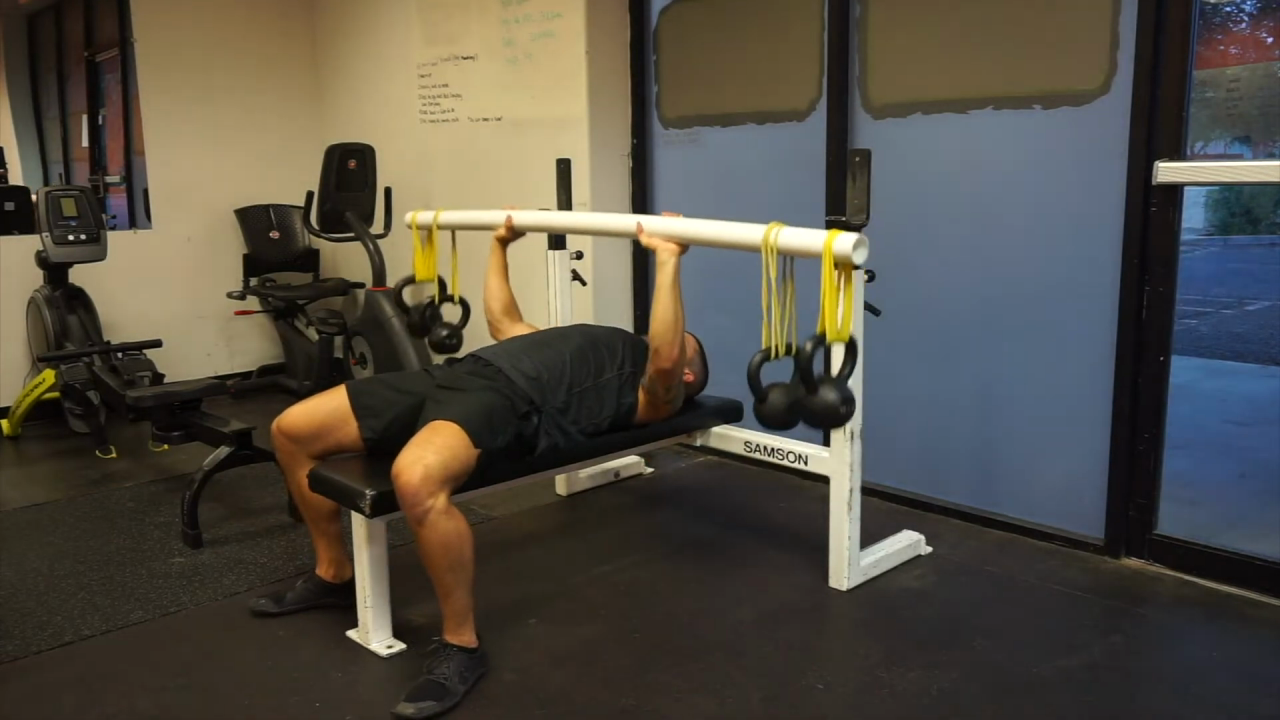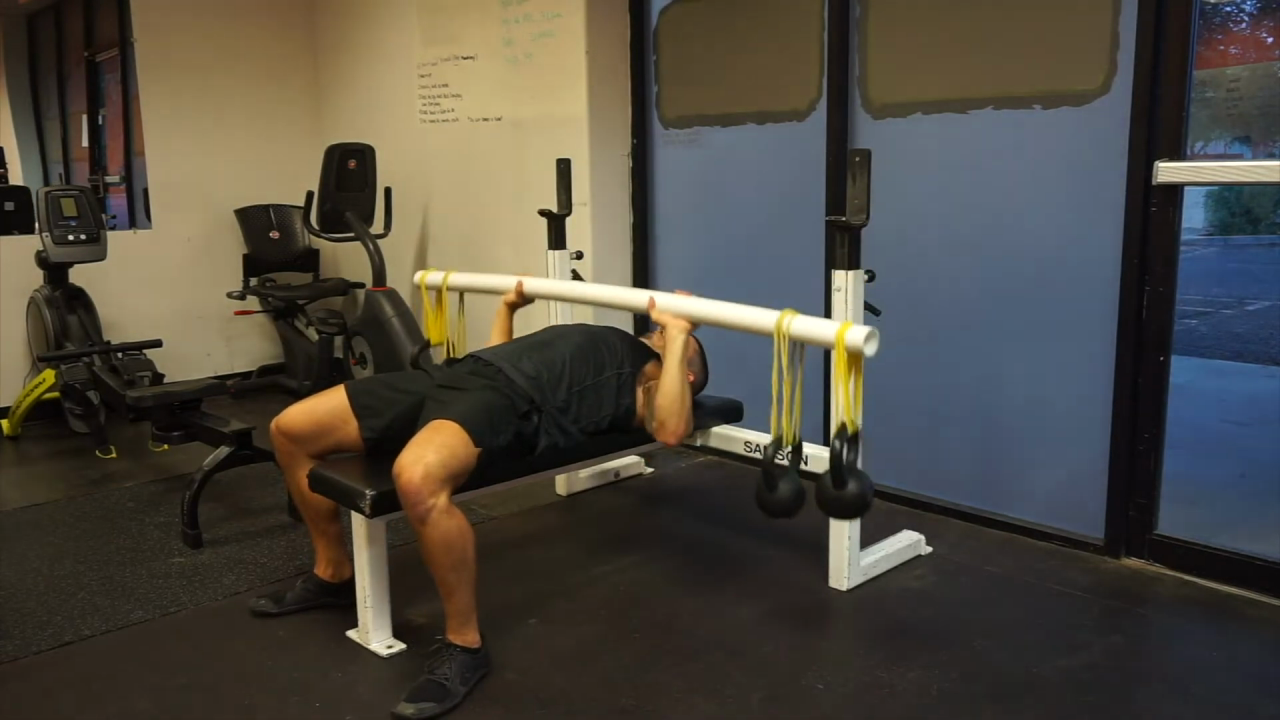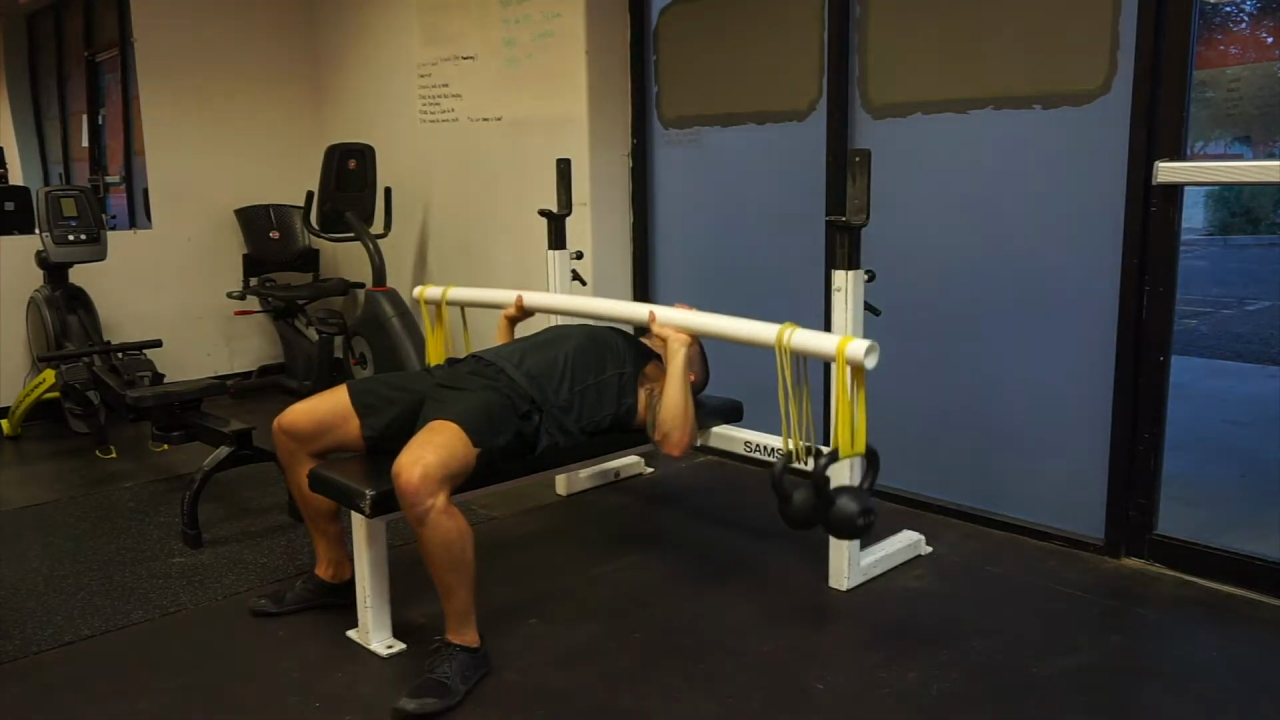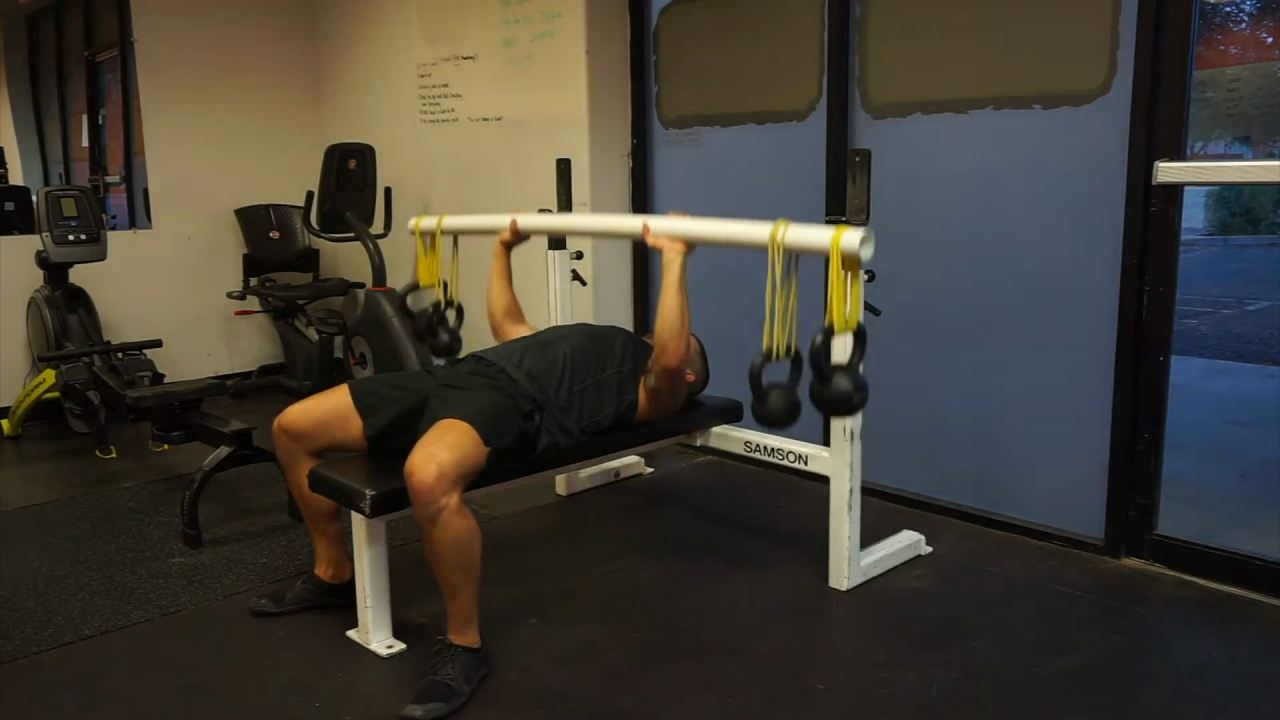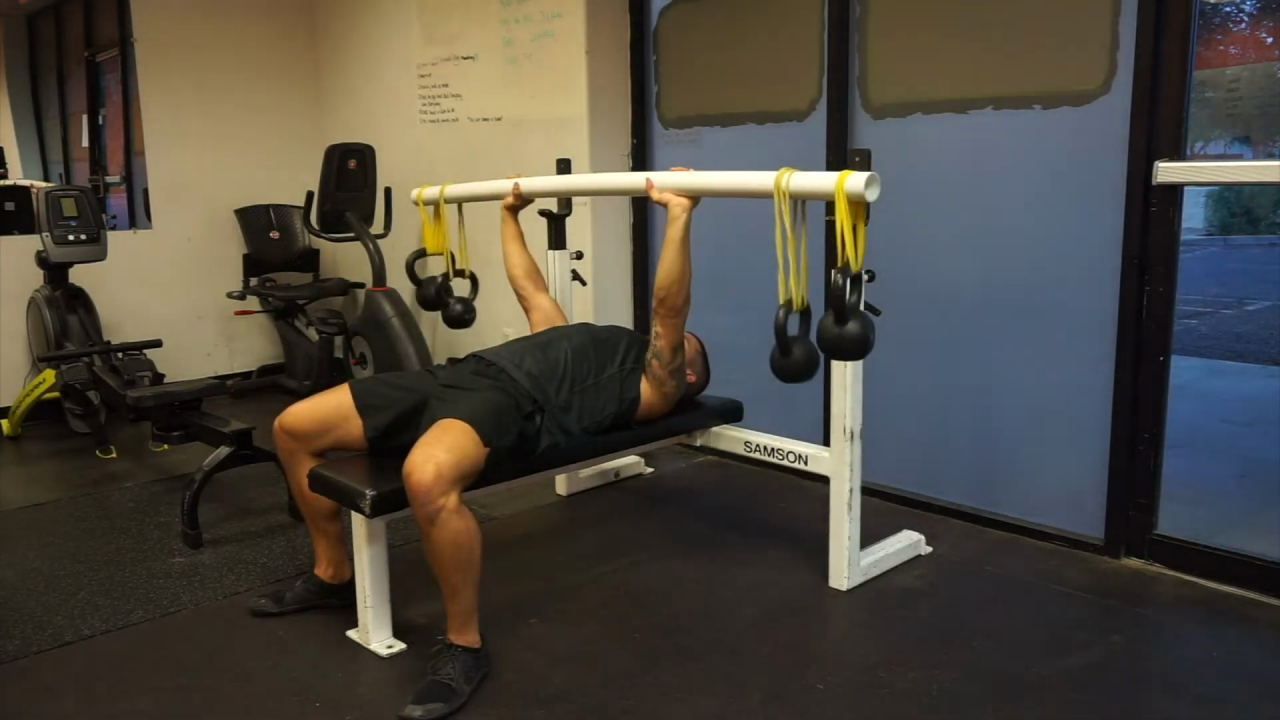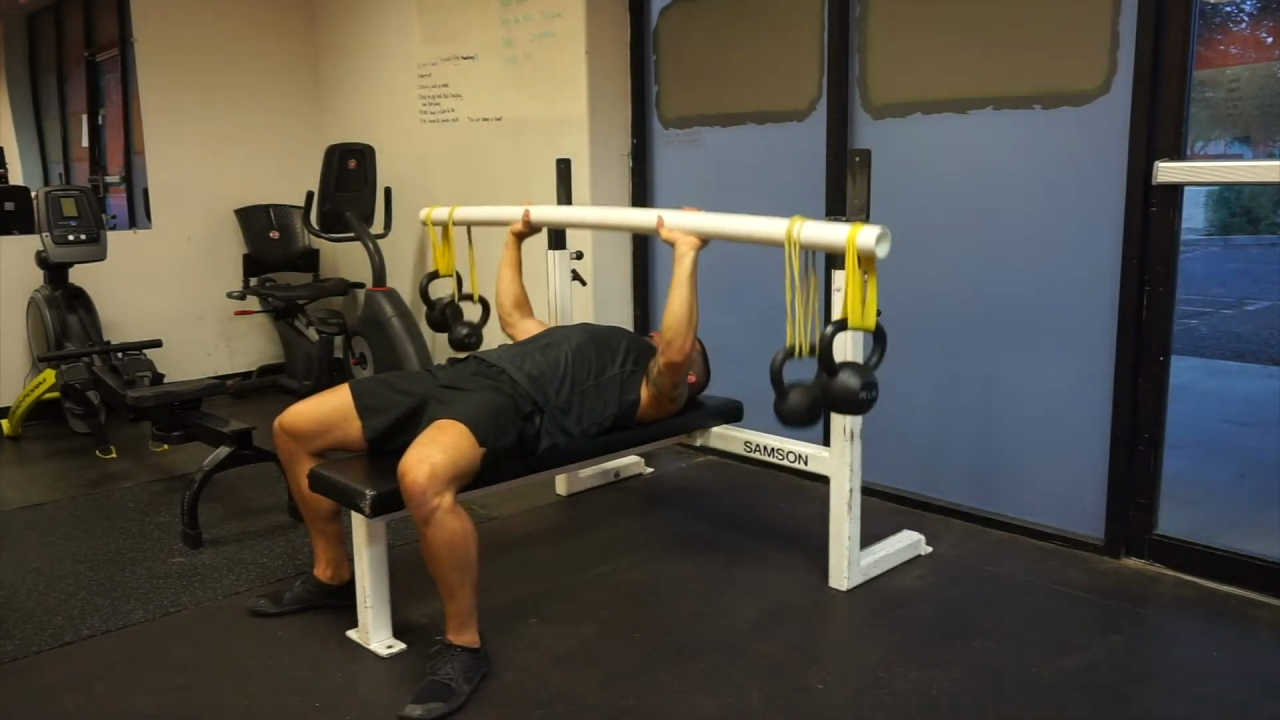
dt=0.5s
person 1, frame 1
left shoulder: (657, 393)
right shoulder: (594, 354)
left elbow: (664, 359)
right elbow: (505, 325)
left wrist: (667, 260)
right wrist: (500, 246)
left hip: (511, 398)
left knee: (418, 480)
right knee: (291, 430)
left ankle: (460, 647)
right ankle: (334, 575)
person 1, frame 2
left shoulder: (652, 381)
right shoulder: (601, 350)
left elbow: (671, 431)
left wrist: (679, 336)
right wrist: (508, 308)
left hip: (511, 399)
left knee: (420, 479)
right knee: (290, 429)
left ankle: (464, 645)
right ankle: (334, 575)
person 1, frame 3
left shoulder: (655, 382)
right shoulder: (605, 355)
left elbow: (675, 441)
left wrist: (678, 346)
right wrist: (509, 321)
left hip: (512, 401)
left knee: (418, 479)
right knee: (292, 428)
left ankle: (463, 646)
right ankle: (333, 575)
person 1, frame 4
left shoulder: (655, 389)
right shoulder: (595, 354)
left elbow: (671, 357)
right elbow: (506, 324)
left wrist: (673, 259)
right wrist: (502, 250)
left hip: (513, 399)
left knee: (431, 477)
right knee: (293, 428)
left ankle: (465, 646)
right ankle: (333, 574)
person 1, frame 5
left shoulder: (656, 386)
right shoulder: (593, 353)
left elbow: (670, 307)
right elbow: (531, 289)
left wrist: (678, 214)
right wrist: (510, 214)
left hip: (514, 401)
right hip: (460, 375)
left knee: (429, 479)
right knee: (293, 428)
left ankle: (464, 646)
right ankle: (333, 575)
person 1, frame 6
left shoulder: (658, 389)
right shoulder: (597, 352)
left elbow: (675, 356)
right elbow: (514, 319)
left wrist: (685, 254)
right wrist: (515, 240)
left hip: (516, 399)
left knee: (424, 479)
right knee: (293, 427)
left ankle: (463, 646)
right ankle: (332, 575)
